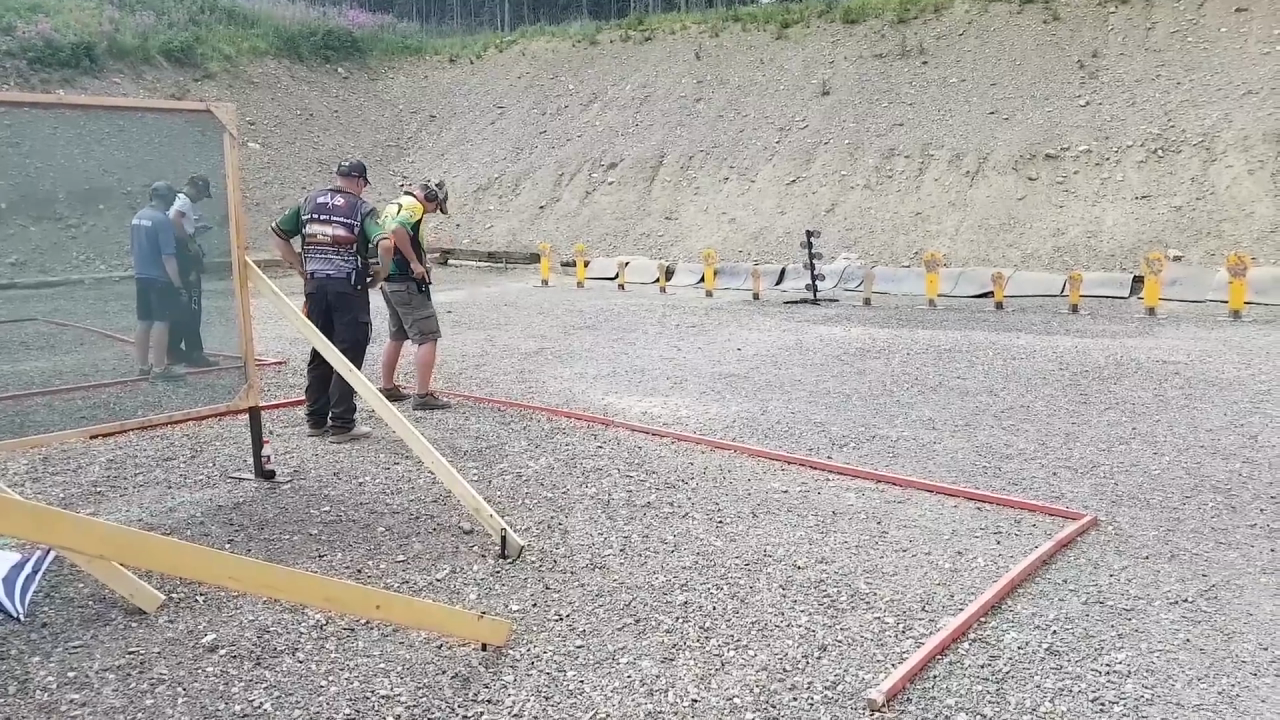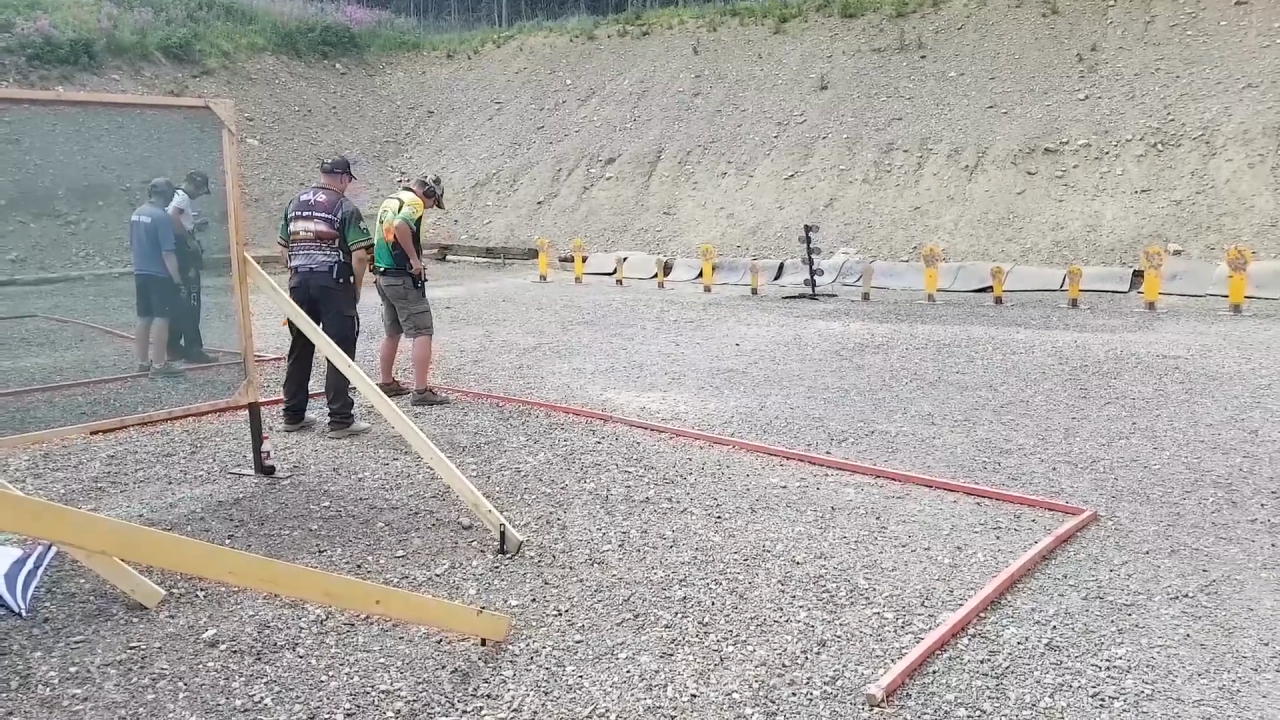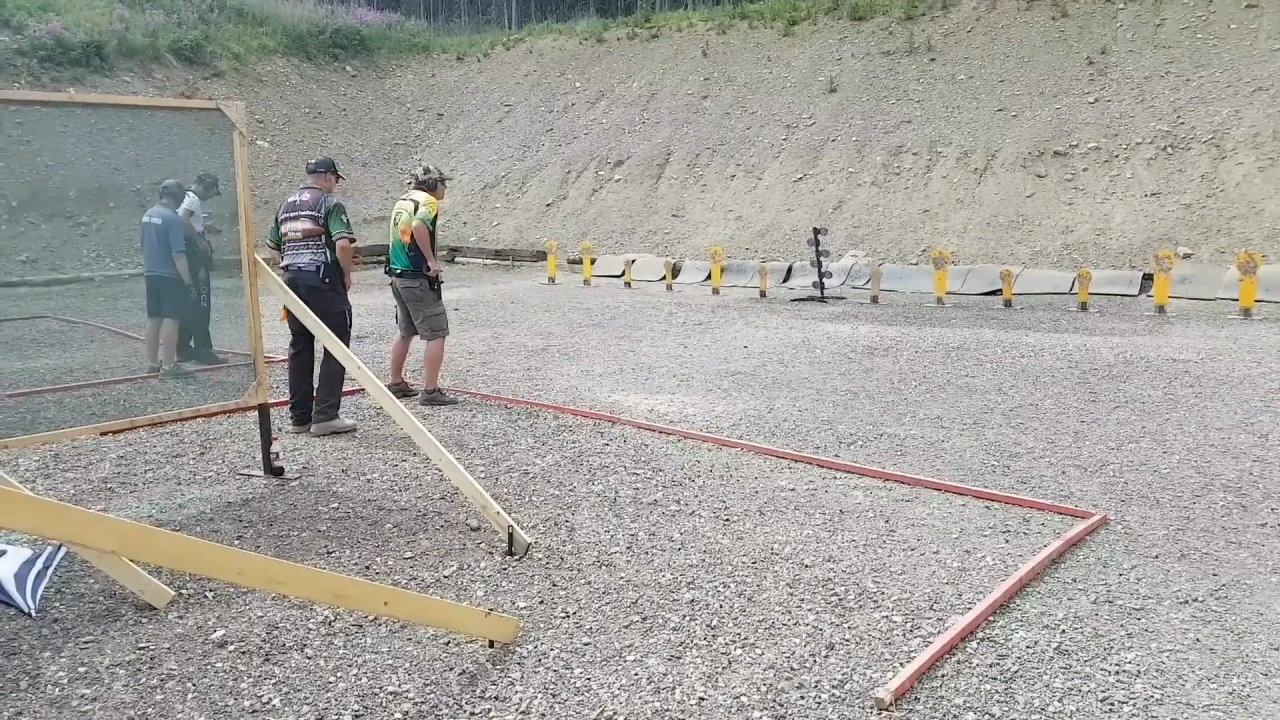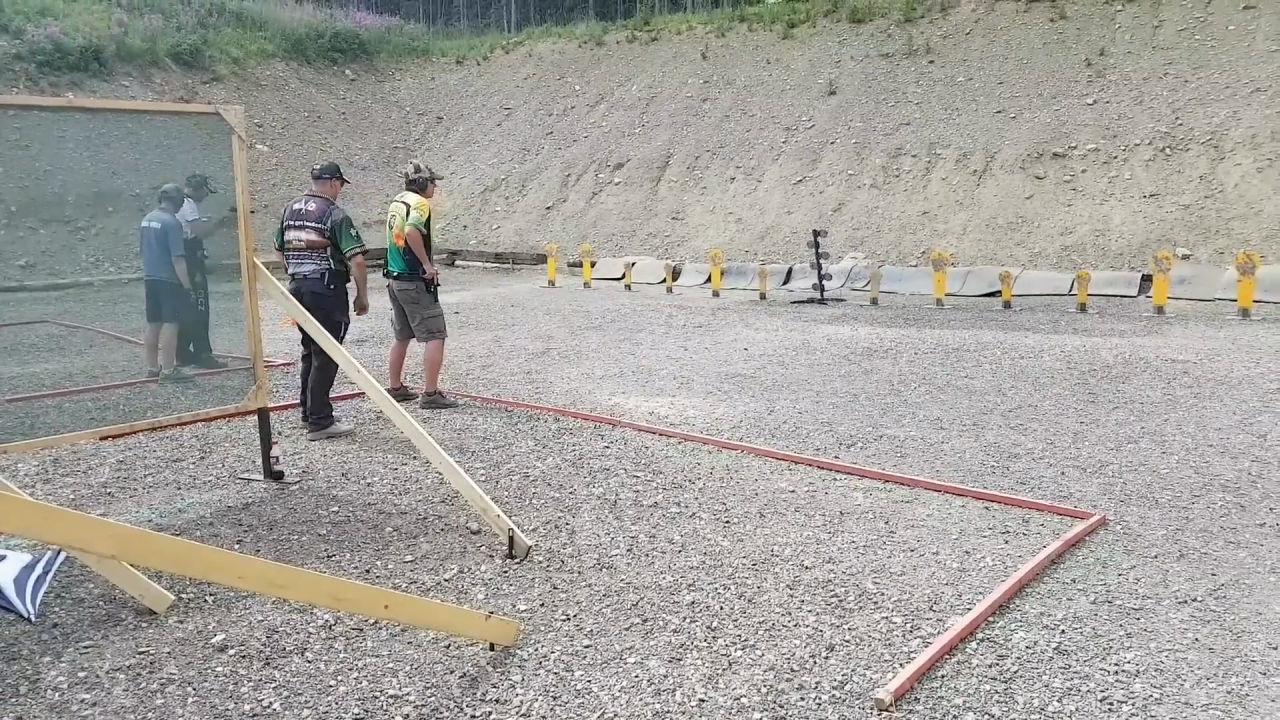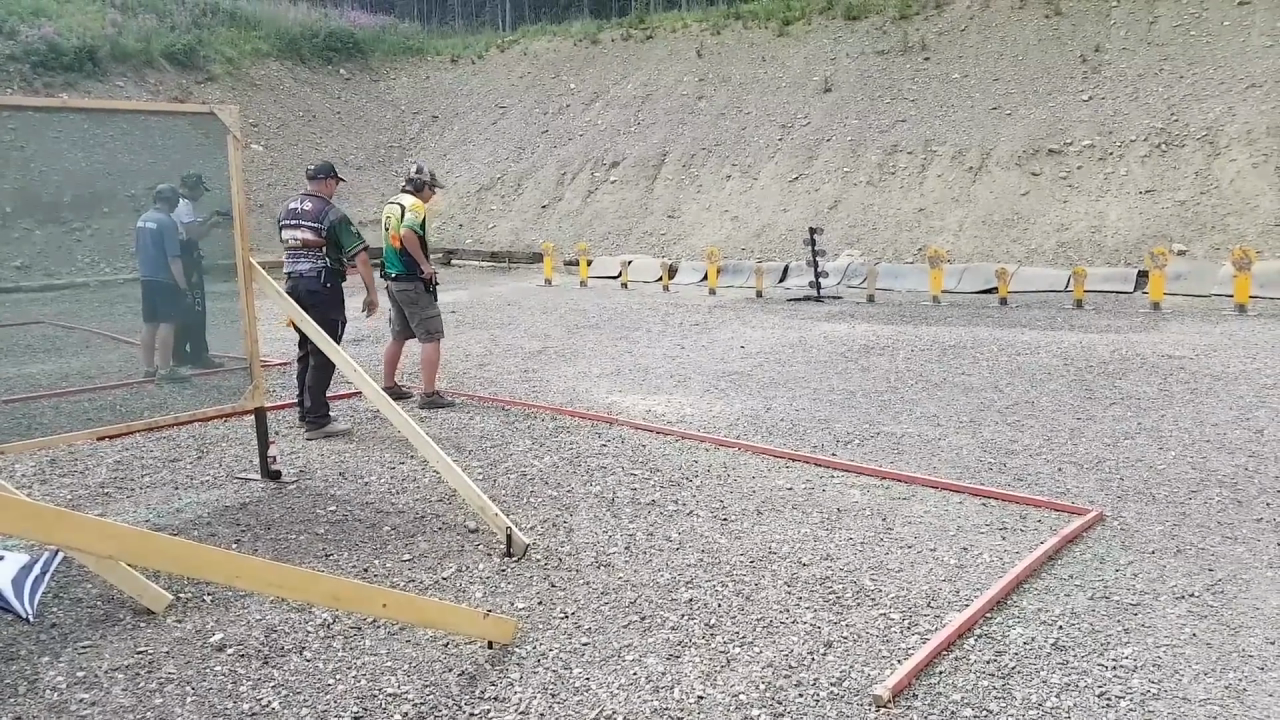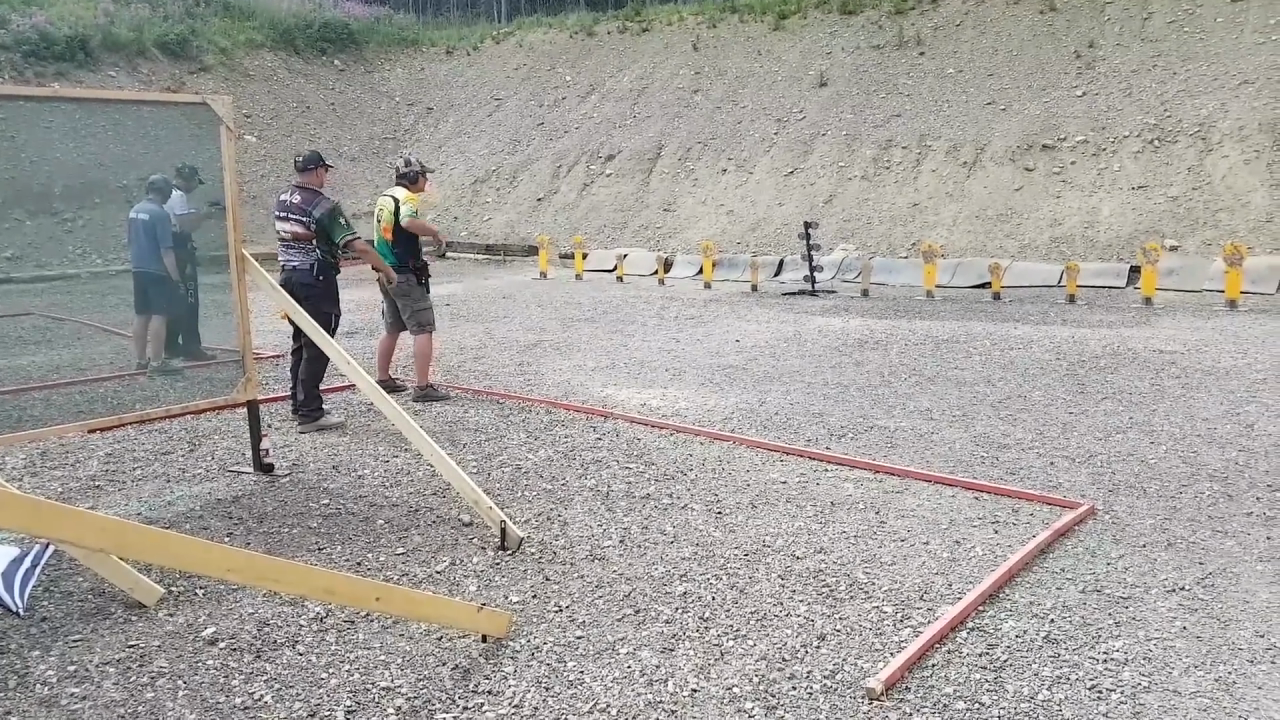
dt=0.5s
person 1, frame 1
left shoulder: (308, 202)
right shoulder: (362, 208)
left elbow: (277, 234)
right elbow: (384, 243)
left wrist: (300, 266)
right wrist: (379, 273)
left hip: (315, 286)
right hip: (348, 287)
left knee: (319, 353)
right knee: (349, 355)
left ankle: (316, 420)
right ankle: (341, 424)
person 1, frame 2
left shoulder: (295, 202)
right shoulder: (345, 207)
left elbow: (285, 248)
right elbow: (359, 255)
right wrist: (357, 287)
left hip: (299, 281)
right hip: (333, 283)
left knee: (300, 348)
right knee: (340, 351)
left ankle: (293, 415)
right ankle: (340, 420)
person 1, frame 3
left shoulder: (285, 205)
right shoulder: (330, 203)
left elbow: (275, 250)
right elbow: (344, 245)
right wrist: (347, 275)
left hip: (291, 280)
right hip: (322, 280)
left knee: (300, 348)
left ankle: (300, 417)
right ankle: (324, 415)
person 1, frame 4
left shoulder: (290, 209)
right shoulder: (335, 215)
left elbow: (281, 250)
right elbow: (357, 260)
right wrist: (362, 295)
left hip: (297, 286)
right hip: (326, 289)
left knee: (310, 351)
right knee: (325, 355)
left ankle: (309, 413)
right ankle: (319, 422)
person 1, frame 5
left shoulder: (287, 209)
right shoulder: (332, 214)
right elbow: (360, 256)
right wrist: (371, 293)
left hip: (293, 284)
right hip: (322, 287)
left knee: (306, 350)
right knee: (322, 354)
left ankle: (306, 411)
right ankle: (316, 420)
person 1, frame 6
left shoulder: (281, 198)
right shoulder: (323, 207)
right elbow: (358, 246)
right wrist: (386, 269)
left hip: (288, 276)
right hip: (316, 279)
left knee: (301, 343)
right knee: (316, 347)
left ankle: (299, 404)
right ankle: (310, 414)
person 2, frame 1
left shoulder: (393, 205)
right shoulder: (413, 205)
right elbow: (398, 230)
right wrist: (415, 262)
left hip: (389, 281)
right hip: (408, 283)
left knee: (396, 337)
right knee: (427, 338)
left ankle: (388, 388)
right ankle: (422, 396)
person 2, frame 2
left shoulder: (390, 200)
right shoulder: (413, 202)
right elbow: (401, 225)
right wrist: (414, 258)
left hip: (384, 276)
right hip: (403, 278)
left knee: (392, 332)
right knee: (422, 333)
left ankle: (387, 383)
right ankle: (421, 391)
person 2, frame 3
left shoulder: (402, 201)
right shoulder: (428, 201)
right elbow: (419, 226)
right wrist: (431, 260)
left hip: (398, 276)
right hip: (418, 278)
left knee: (405, 332)
right knee: (436, 334)
left ankle: (396, 383)
right ankle: (430, 391)
person 2, frame 4
left shoulder: (397, 202)
right shoulder: (419, 202)
right elbow: (411, 231)
right wrist: (426, 263)
left hip: (395, 279)
right hip: (416, 281)
left knee: (402, 336)
right knee: (434, 336)
left ankle: (395, 388)
right ankle: (431, 394)
person 2, frame 5
left shoulder: (391, 203)
right shoulder: (414, 204)
right elbow: (407, 233)
right wrist: (424, 264)
left hip: (393, 280)
right hip: (413, 282)
left knee: (398, 336)
right knee: (431, 337)
left ankle: (389, 386)
right ankle: (429, 394)
person 2, frame 6
left shoulder: (385, 196)
right shoulder: (407, 196)
right elbow: (408, 222)
left wrist: (425, 231)
right wrist: (434, 231)
right hip: (406, 274)
left knee: (392, 328)
right knee: (423, 330)
left ankle: (383, 379)
right ankle: (422, 387)
person 3, frame 1
left shoulder: (137, 217)
right shoulder: (162, 220)
left elbow: (133, 249)
right elbow: (168, 256)
right wrist: (178, 284)
left hip: (141, 277)
right hip: (159, 279)
left knee: (144, 322)
right knee: (161, 323)
left ankle: (143, 366)
right ankle: (159, 369)
person 3, frame 2
left shoulder: (136, 214)
right shoulder: (161, 216)
left elbow: (133, 245)
right elbow: (167, 252)
right wrist: (178, 280)
left hip: (141, 274)
right hip: (159, 276)
left knee: (143, 318)
right knee: (161, 319)
left ankle: (143, 362)
right ankle: (159, 365)
person 3, frame 3
left shoulder: (147, 215)
right shoulder: (172, 218)
left elbow: (143, 246)
right elbow: (178, 254)
right wrist: (188, 281)
left hip: (151, 275)
right hip: (169, 277)
left knee: (153, 319)
right knee: (170, 320)
left ankle: (153, 363)
right ankle: (168, 367)
person 3, frame 4
left shoulder: (147, 219)
right shoulder: (171, 222)
left elbow: (142, 251)
right elbow: (177, 258)
right wrist: (187, 285)
left hip: (150, 279)
right hip: (168, 281)
left knee: (152, 324)
right knee: (170, 324)
left ankle: (152, 368)
right ankle: (168, 371)
person 3, frame 5
left shoulder: (142, 220)
right shoulder: (167, 222)
left elbow: (138, 251)
right elbow: (173, 258)
right wrist: (183, 285)
left hip: (146, 279)
right hip: (164, 281)
left knee: (149, 324)
right knee: (166, 324)
left ankle: (149, 368)
right ankle: (164, 371)
person 3, frame 6
left shoulder: (134, 211)
right shoulder: (159, 214)
left elbow: (130, 242)
right elbow: (166, 250)
right wrist: (176, 277)
left hip: (138, 271)
right hip: (157, 273)
left knee: (141, 316)
right knee: (158, 316)
left ankle: (141, 360)
right ankle: (156, 363)
person 4, frame 1
left shoulder: (177, 200)
right shoulder: (184, 201)
right elbow: (174, 221)
left wrist: (195, 228)
right wrist: (191, 243)
left hip: (176, 258)
right hip: (185, 257)
left knee: (178, 306)
right knee: (191, 306)
left ankle: (174, 351)
right ankle: (194, 353)
person 4, frame 2
left shoulder: (175, 196)
right shoulder: (182, 198)
right elbow: (172, 218)
left wrist: (194, 224)
right wrist: (190, 239)
left hip: (176, 255)
right hip: (184, 254)
left knee: (178, 303)
right knee: (190, 303)
left ankle: (174, 347)
right ankle: (193, 350)
person 4, frame 3
left shoulder: (186, 198)
right shoulder: (193, 200)
right elbow: (182, 221)
left wrist: (202, 230)
right wrist: (200, 239)
left hip: (187, 258)
right hip: (194, 258)
right knee: (200, 305)
left ankle: (184, 348)
right ankle: (203, 351)
person 4, frame 4
left shoulder: (183, 204)
right shoulder: (188, 205)
right elbow: (203, 232)
left wrist: (217, 222)
right wrist: (220, 221)
left hip: (184, 262)
right hip: (192, 263)
left knee: (186, 309)
right knee: (199, 309)
left ankle: (184, 353)
right ankle: (202, 355)
person 4, frame 5
left shoulder: (175, 204)
right shoulder: (184, 205)
right elbow: (195, 235)
left wrist: (207, 221)
right wrist: (211, 224)
left hip: (179, 263)
right hip: (188, 263)
right knee: (195, 310)
left ankle: (180, 354)
right ankle: (199, 355)
person 4, frame 6
left shoulder: (168, 195)
right shoulder: (179, 196)
right elbow: (187, 227)
left wrist: (201, 214)
right wrist: (204, 215)
left hip: (172, 254)
right hip: (181, 255)
left knee: (175, 302)
right knee: (188, 302)
left ankle: (171, 346)
right ankle: (191, 348)
